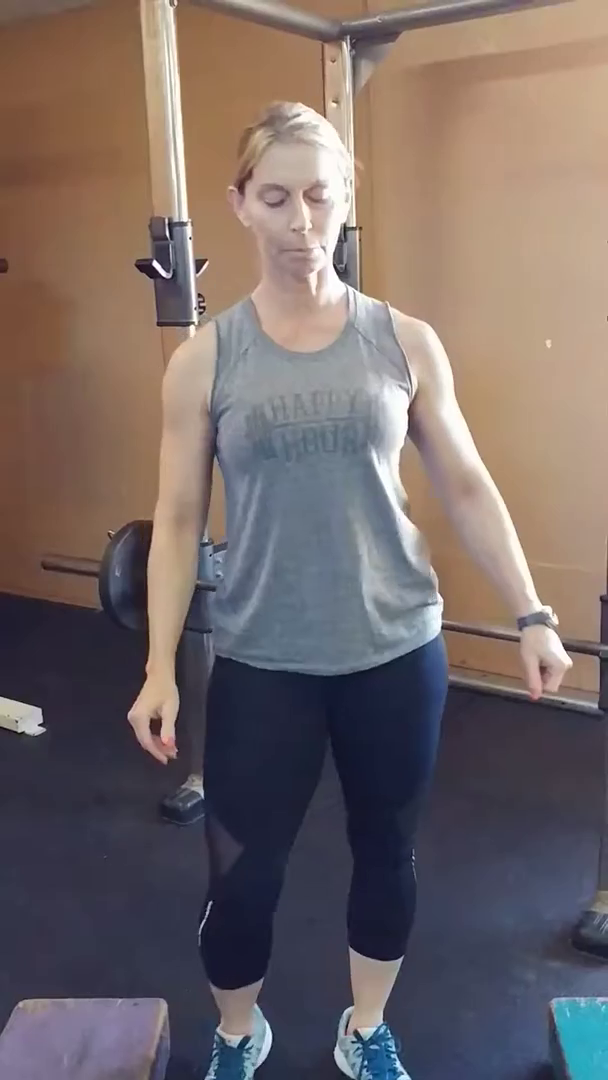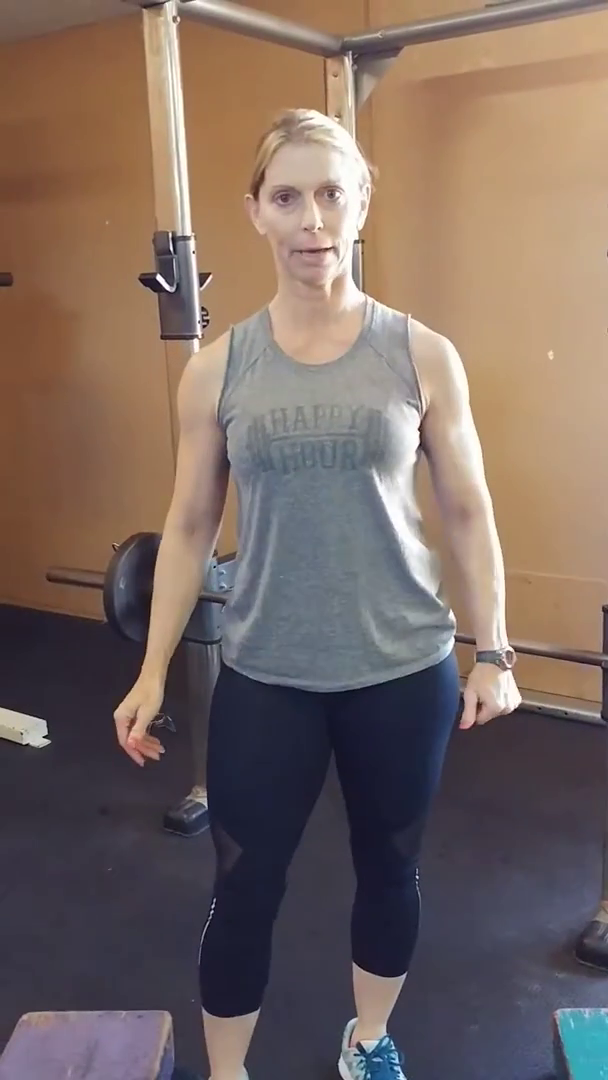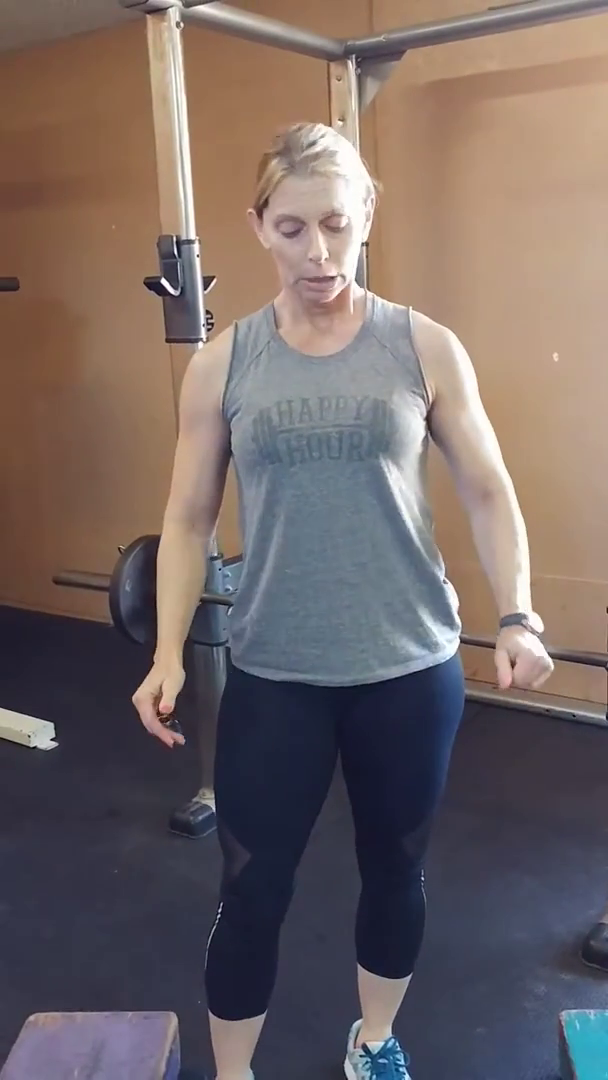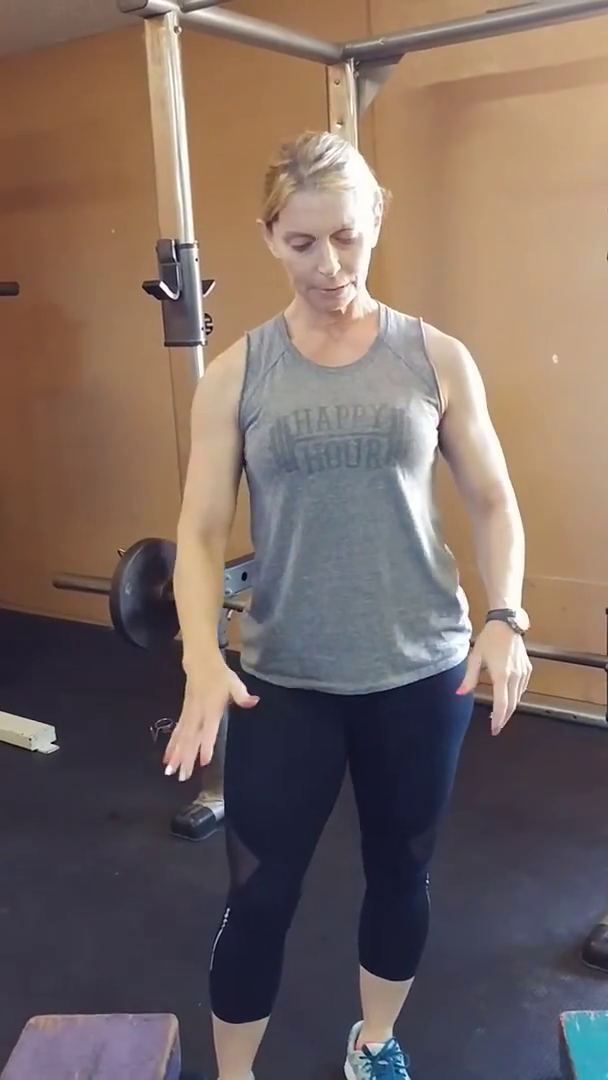
dt=0.5s
person 1, frame 1
left shoulder: (406, 342)
right shoulder: (204, 360)
left elbow: (467, 488)
right elbow: (177, 519)
left wrist: (530, 613)
right wrist: (161, 667)
left hip: (397, 653)
right hip: (261, 665)
left knee: (386, 851)
right knee: (241, 878)
person 1, frame 2
left shoulder: (422, 356)
right shoulder: (218, 369)
left elbow: (467, 513)
right elbow: (189, 527)
left wrist: (494, 651)
right wrist: (153, 670)
left hip: (404, 671)
right hip: (265, 677)
left knee: (389, 870)
right knee: (244, 891)
person 1, frame 3
left shoulder: (425, 346)
right shoulder: (223, 362)
left elbow: (487, 492)
right elbow: (188, 518)
left wrist: (517, 615)
right wrist: (168, 652)
left hip: (410, 668)
right hip: (272, 676)
left knee: (395, 869)
right knee: (252, 892)
person 1, frame 4
left shoulder: (437, 358)
right shoulder: (237, 373)
left elbow: (492, 503)
right elbow: (200, 532)
left wrist: (502, 618)
right wrist: (202, 660)
left hip: (423, 672)
right hip: (283, 681)
left knee: (400, 873)
right knee: (258, 897)
